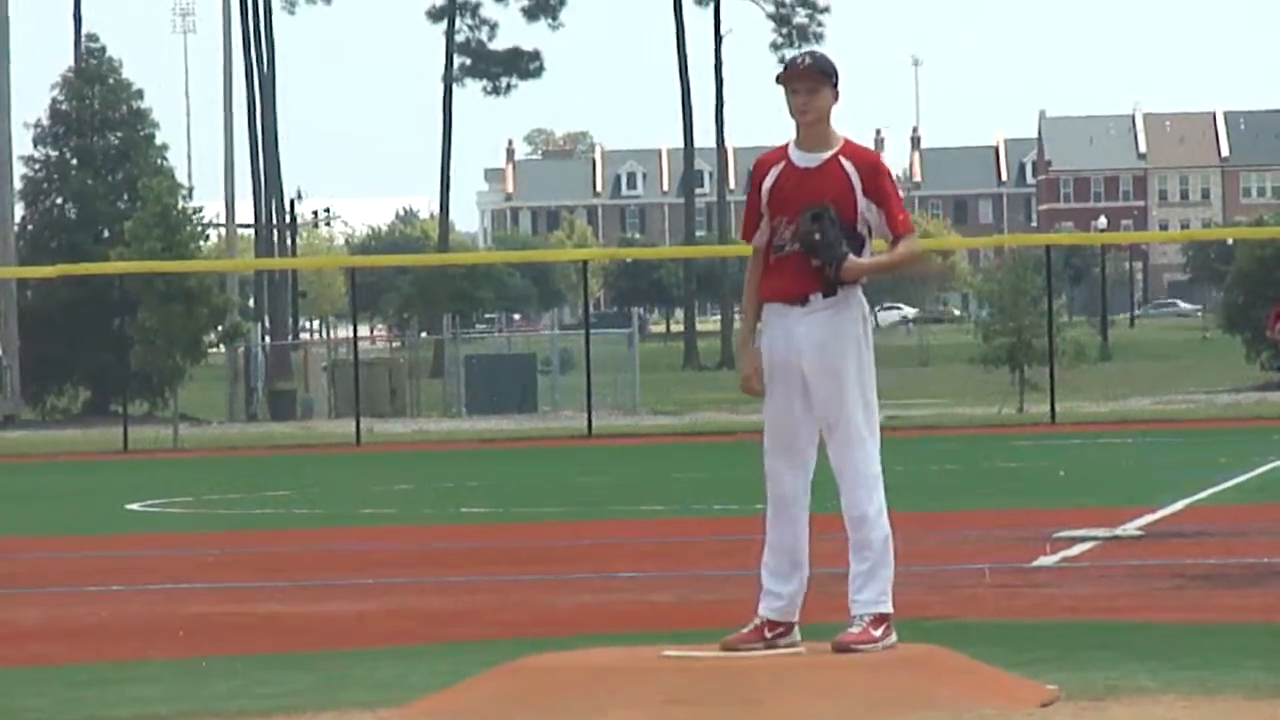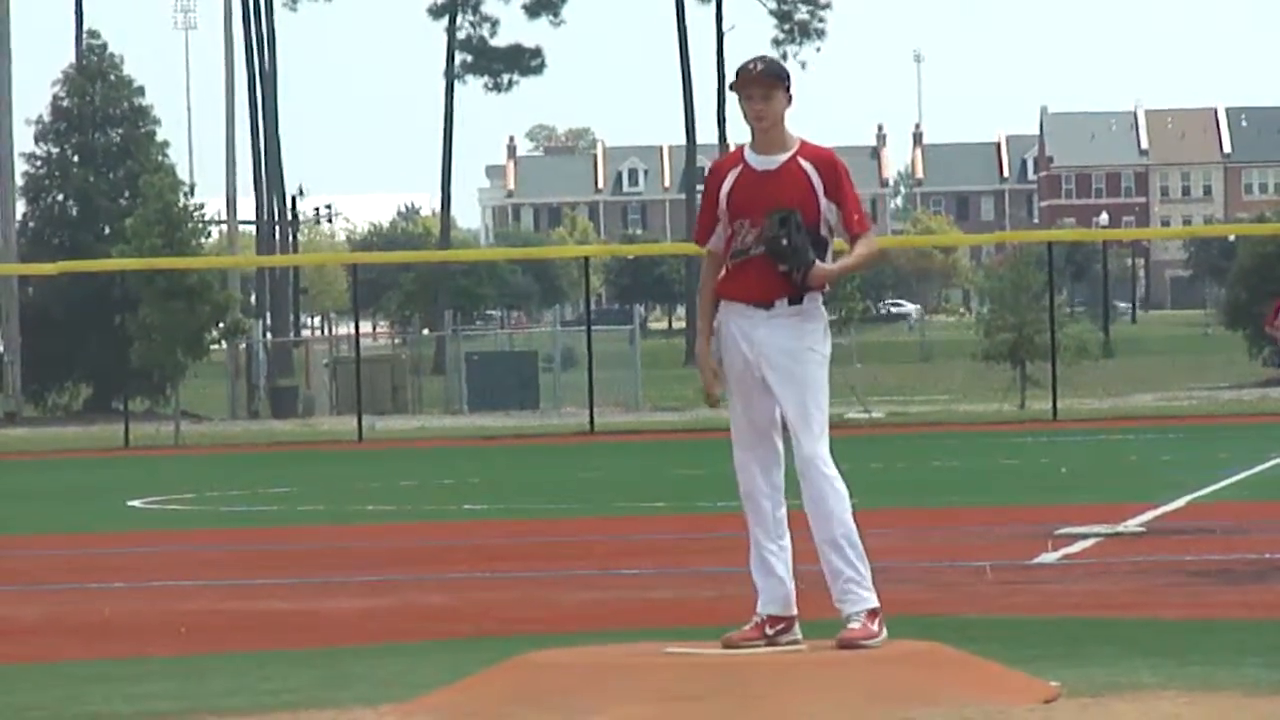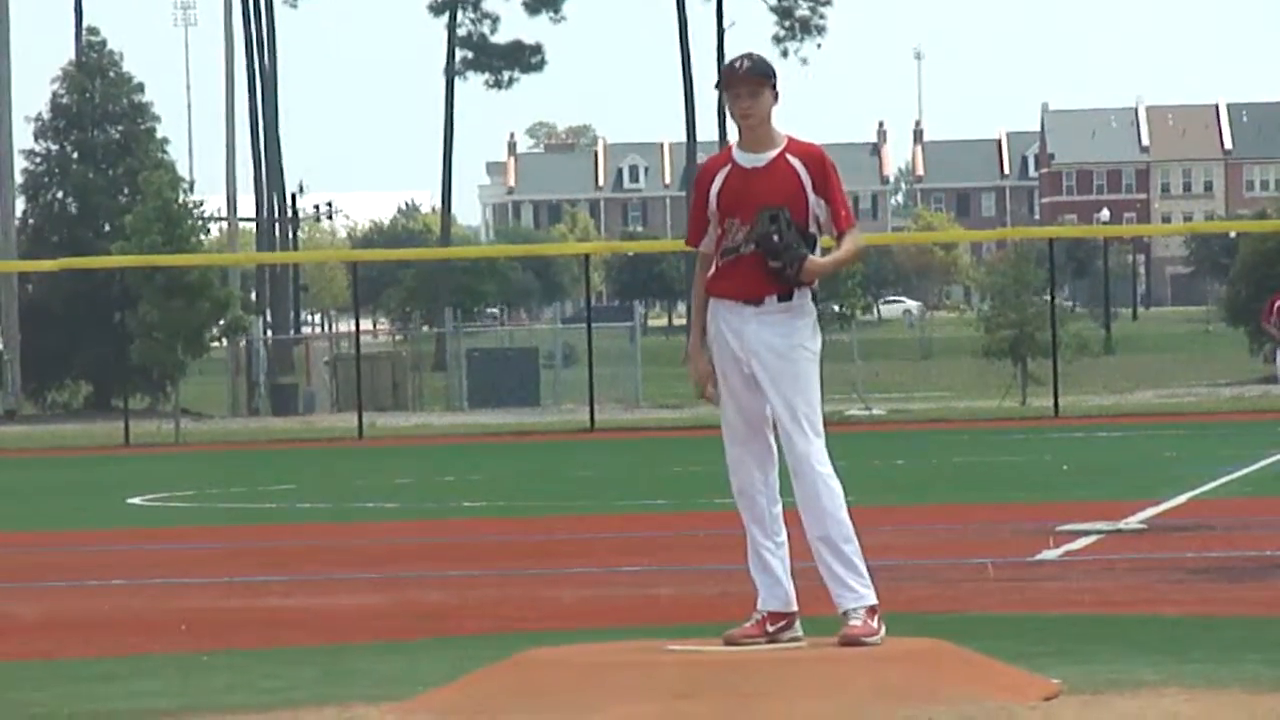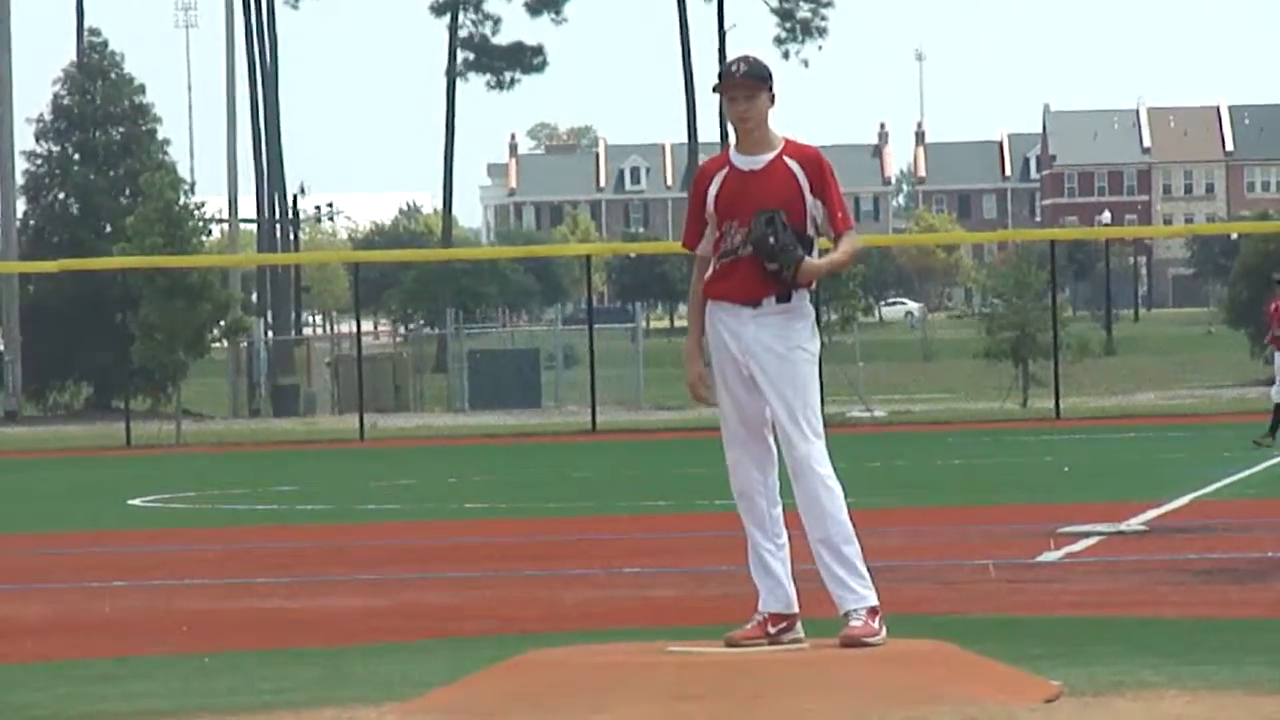
dt=0.5s
person 1, frame 1
left shoulder: (862, 165)
right shoulder: (767, 169)
left elbow: (908, 246)
right elbow: (757, 259)
left wrist: (866, 265)
right wrist: (746, 341)
left hip: (836, 319)
right hip: (780, 323)
left knee: (856, 463)
right knee: (783, 471)
left ankle: (874, 611)
right ankle: (778, 613)
person 1, frame 2
left shoulder: (822, 165)
right shoulder: (723, 173)
left elbow: (866, 242)
right elbow: (713, 263)
left wrist: (833, 269)
right wrist: (703, 343)
left hip: (797, 323)
right hip: (738, 324)
left knee: (812, 457)
right knee: (754, 466)
left ankle: (861, 604)
right ankle: (776, 609)
person 1, frame 3
left shoulder: (809, 161)
right shoulder: (712, 174)
left elbow: (852, 239)
right elbow: (703, 264)
left wrist: (823, 263)
right wrist: (696, 345)
left hip: (786, 319)
right hip: (727, 323)
left knee: (807, 455)
right knee: (747, 464)
left ankle: (859, 602)
right ankle: (776, 607)
person 1, frame 4
left shoulder: (807, 163)
right shoulder: (709, 176)
left elbow: (849, 241)
right elbow: (701, 267)
left wrist: (821, 265)
right wrist: (692, 350)
left hip: (785, 321)
right hip: (726, 325)
left knee: (807, 456)
right knee: (748, 466)
left ankle: (861, 603)
right ankle: (777, 609)
